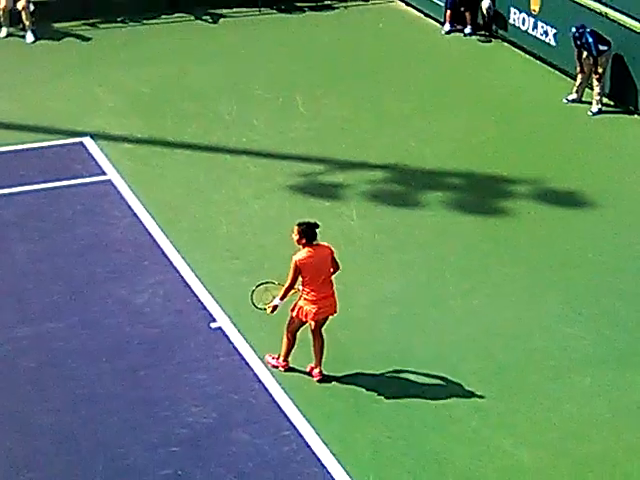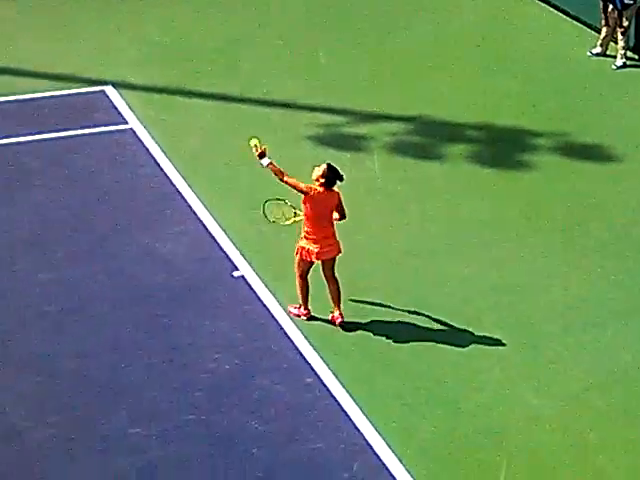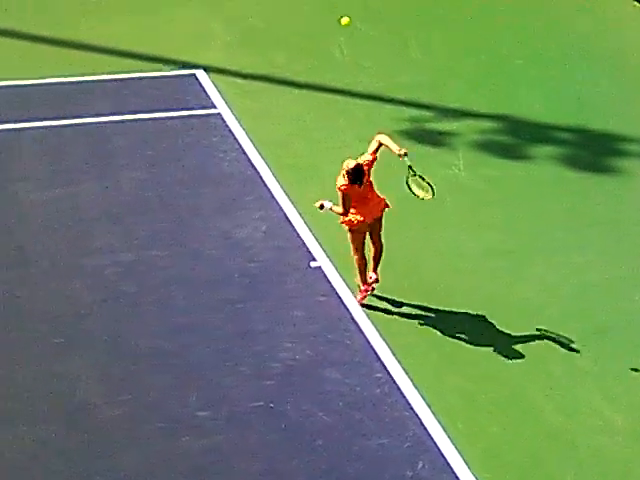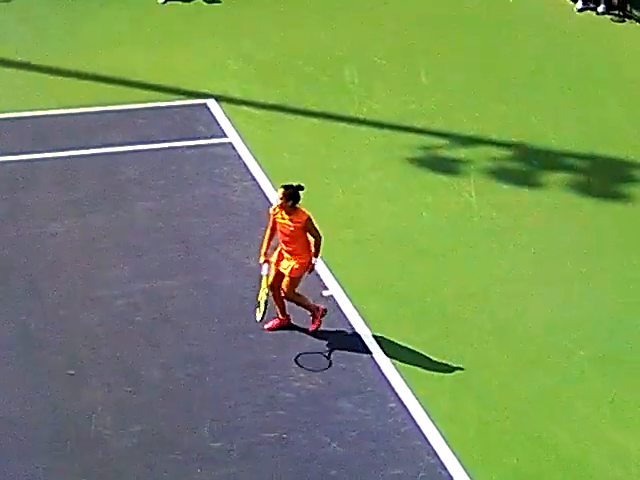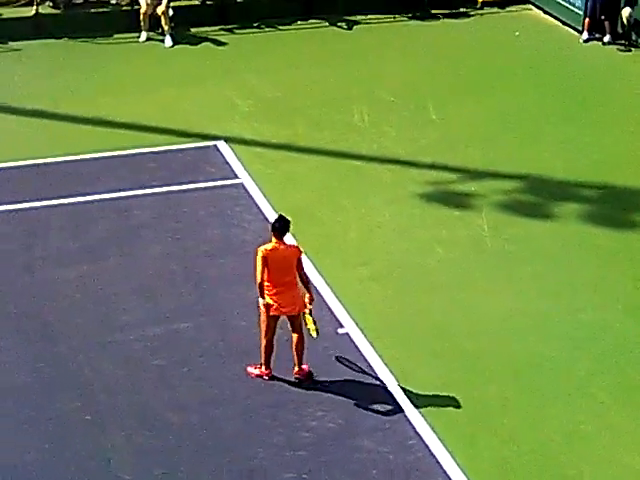
dt=1s
person 1, frame 1
left shoulder: (298, 259)
right shoulder: (327, 249)
left elbow: (290, 285)
right elbow: (336, 268)
left wrist: (277, 301)
left hip: (310, 303)
right hip: (328, 301)
left knee: (291, 330)
right knee: (317, 332)
left ankle: (282, 361)
right ankle: (317, 369)
person 1, frame 2
left shoulder: (310, 192)
right shoulder: (335, 195)
left elbow: (284, 177)
right elbow: (342, 216)
left wrist: (265, 160)
left hip: (311, 244)
right hip: (330, 243)
left knee: (301, 274)
right knee: (330, 276)
left ankle: (304, 309)
right ankle: (337, 314)
person 1, frame 3
left shoulder: (344, 187)
right shoulder: (365, 163)
left elbow: (344, 211)
right elbow: (379, 138)
left wrist: (327, 205)
right wrist: (396, 148)
left hip: (359, 216)
right hip: (376, 208)
left knee: (358, 251)
right knee: (376, 240)
left ankle: (364, 289)
right ankle: (373, 275)
person 1, frame 4
left shoulder: (303, 218)
right shoulder: (275, 211)
left elbow: (318, 237)
right elbow: (270, 230)
left wrist: (314, 260)
right wrist: (263, 253)
left hip: (299, 259)
right hip: (283, 253)
left knee: (288, 293)
right knee: (273, 286)
left ankle: (316, 311)
right ankle: (283, 318)
person 1, frame 5
left shoulder: (263, 251)
right shoulder: (295, 250)
left elbow: (260, 280)
right elbow: (303, 276)
left wrist: (262, 299)
right wrist: (309, 294)
left hip: (271, 300)
right hip: (293, 298)
left knee: (267, 336)
right knee: (297, 331)
left ankle: (265, 369)
right ankle: (299, 369)
